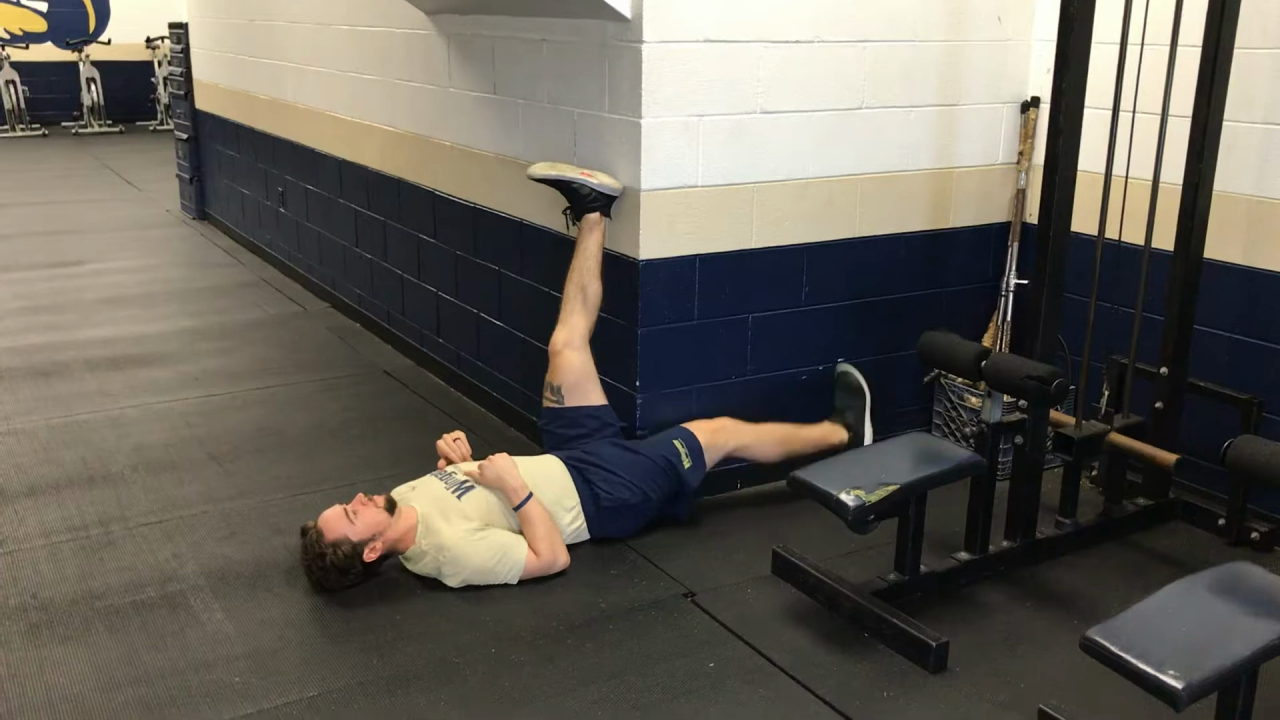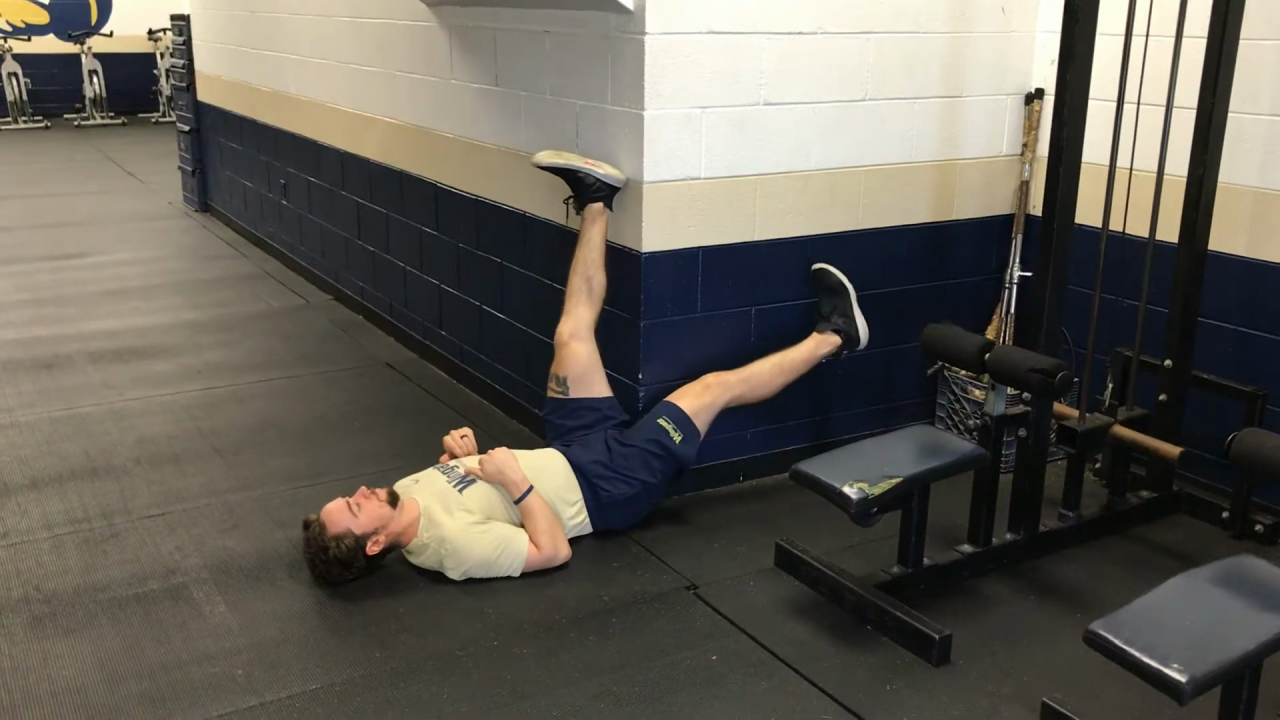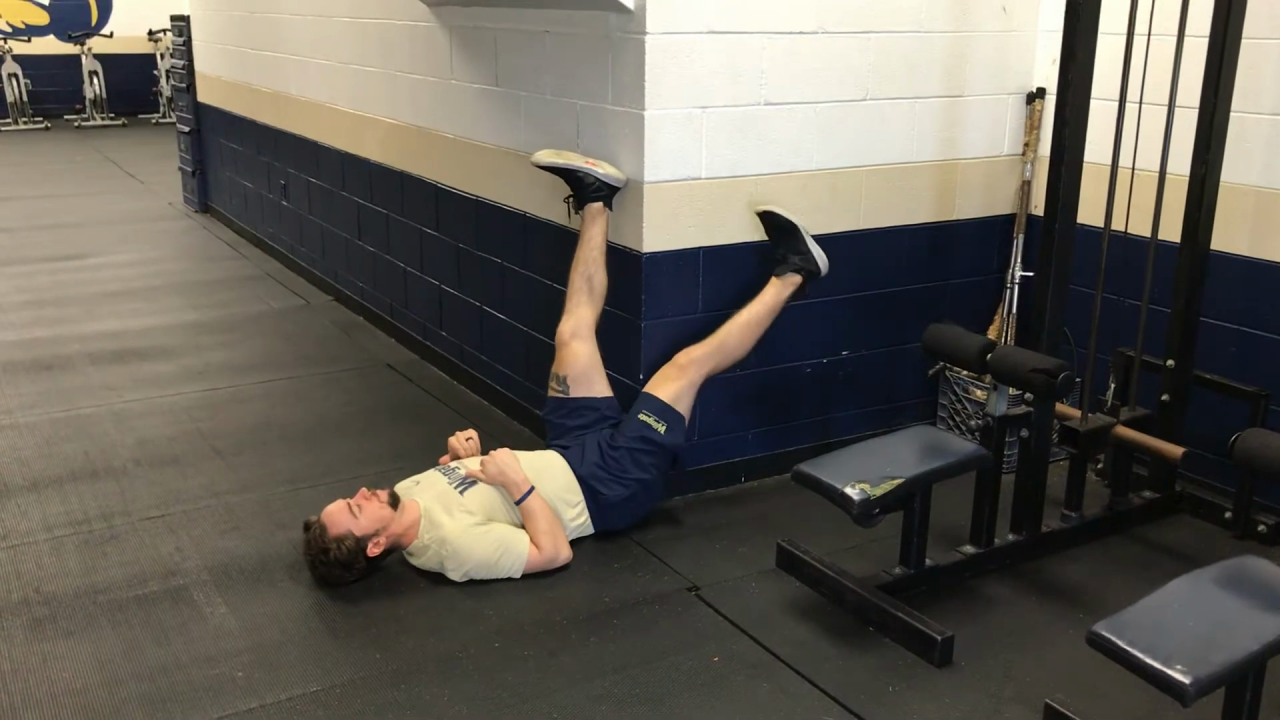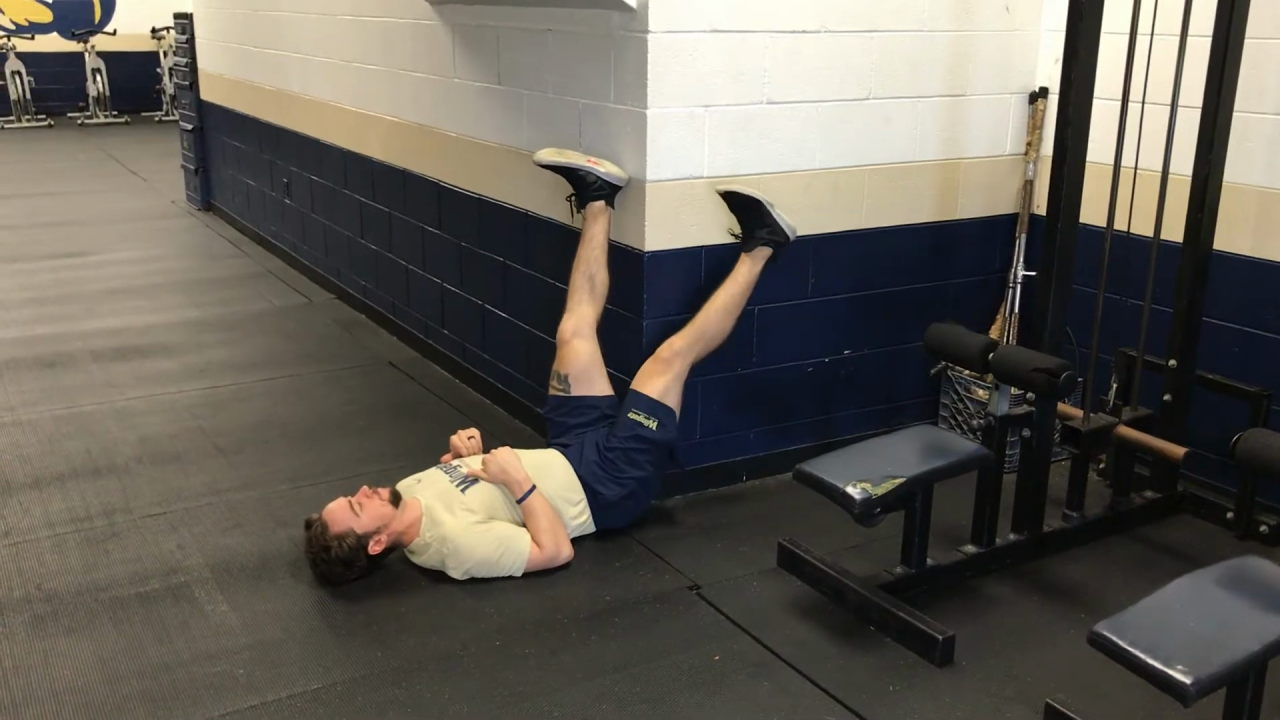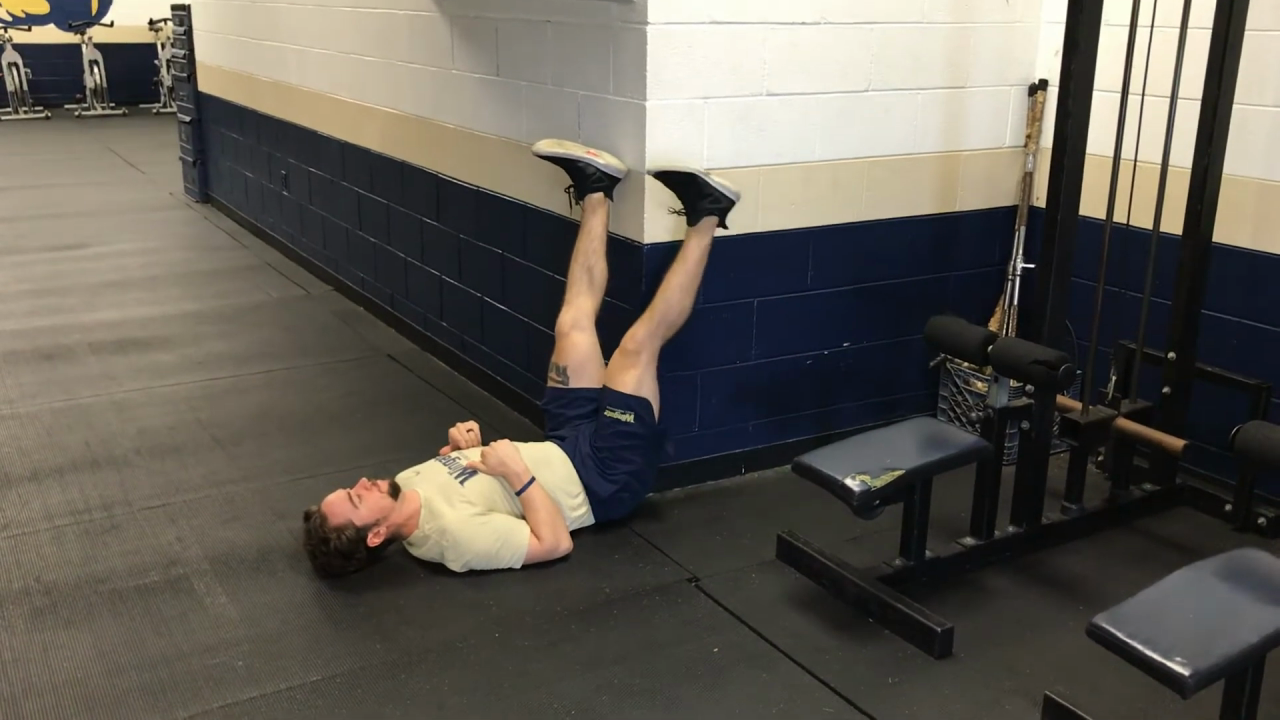
dt=0.7s
person 1, frame 1
left shoulder: (405, 503)
right shoulder: (449, 553)
right elbow: (552, 558)
left wrist: (457, 460)
right wrist: (514, 485)
left hip: (571, 461)
right hip: (602, 493)
left knee: (566, 342)
right knee: (725, 429)
left ankle: (591, 213)
right ankle: (842, 430)
person 1, frame 2
left shoulder: (410, 495)
right shoulder: (450, 546)
right elbow: (552, 552)
left wrist: (461, 453)
right wrist: (515, 480)
left hip: (572, 453)
right hip: (605, 486)
left knee: (572, 335)
right knee: (715, 386)
left ankle: (594, 204)
right ankle: (829, 336)
person 1, frame 3
left shoulder: (409, 498)
right shoulder: (449, 546)
right elbow: (554, 552)
left wrist: (463, 456)
right wrist: (517, 482)
left hip: (572, 455)
right hip: (609, 486)
right knee: (689, 363)
left ankle: (594, 202)
right ankle: (788, 276)
person 1, frame 4
left shoulder: (411, 495)
right shoulder: (451, 545)
right elbow: (555, 551)
left wrist: (462, 456)
right wrist: (517, 479)
left hip: (571, 451)
right hip: (609, 483)
right knee: (672, 355)
left ankle: (595, 202)
right ankle: (756, 251)
person 1, frame 5
left shoulder: (410, 486)
right shoulder: (450, 537)
right elbow: (554, 543)
left wrist: (463, 449)
right wrist: (516, 472)
left hip: (567, 449)
right hip: (605, 480)
right knee: (636, 346)
left ankle: (594, 192)
right ankle: (703, 219)
